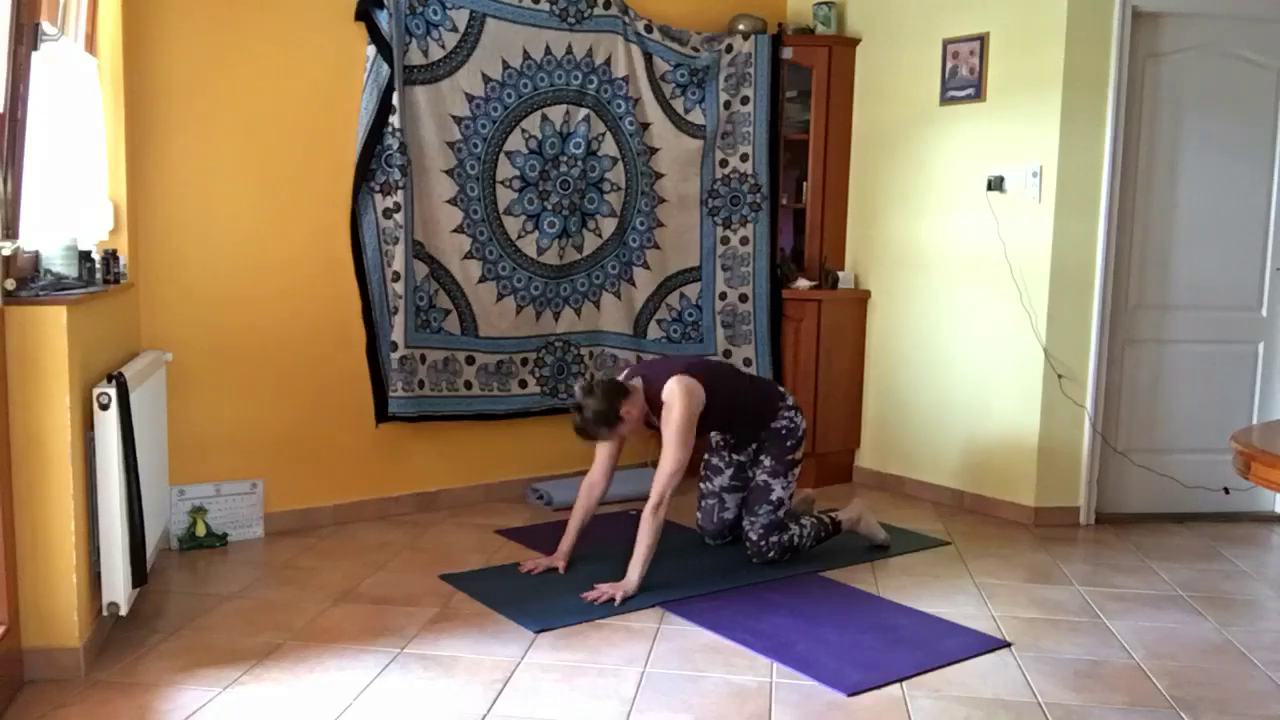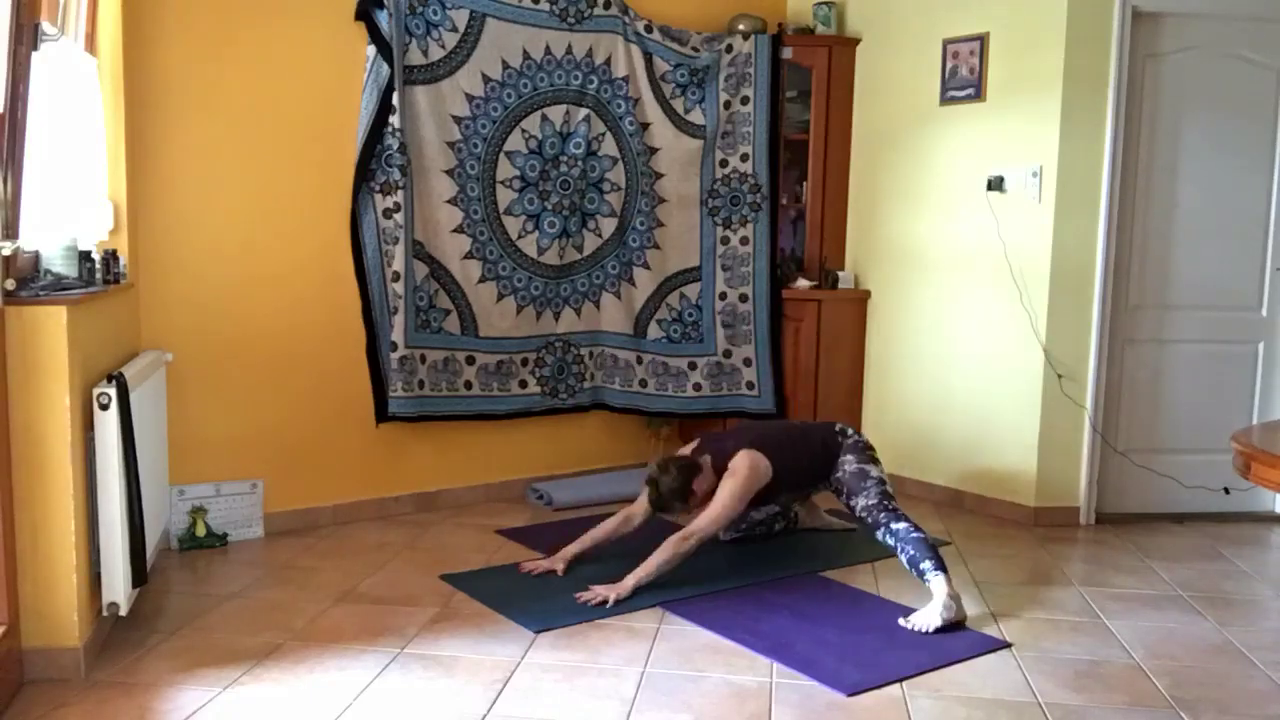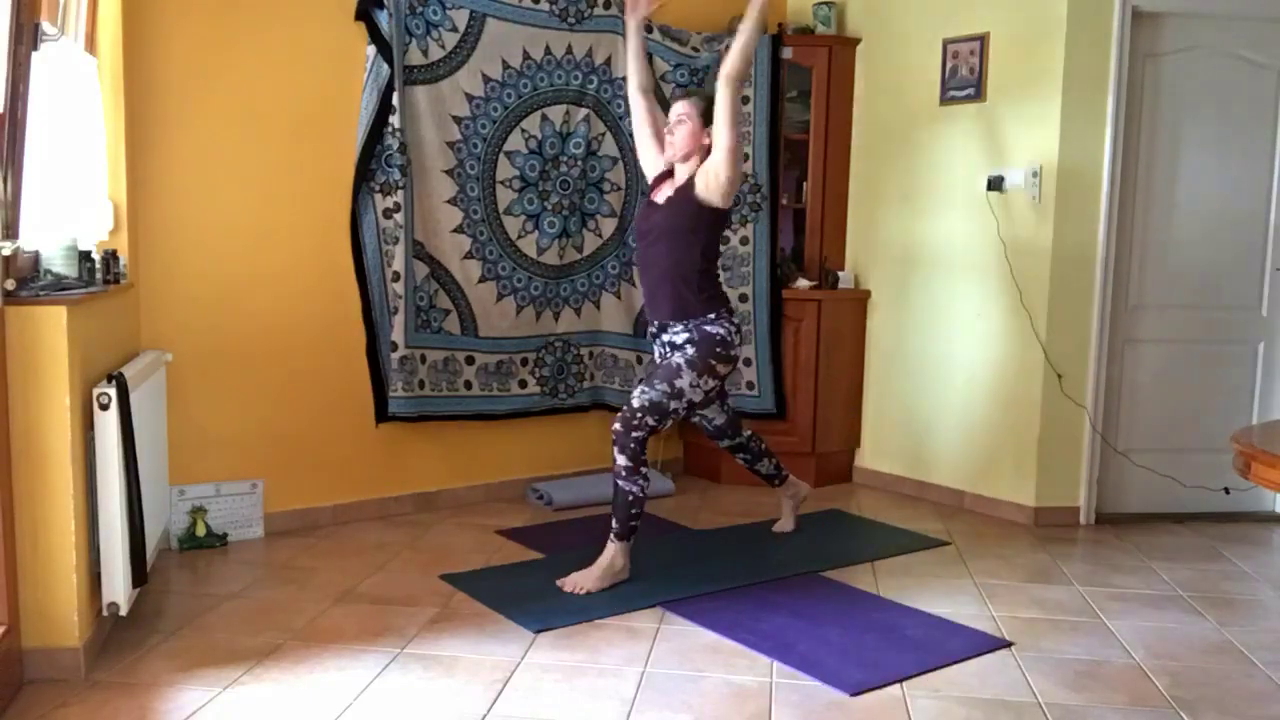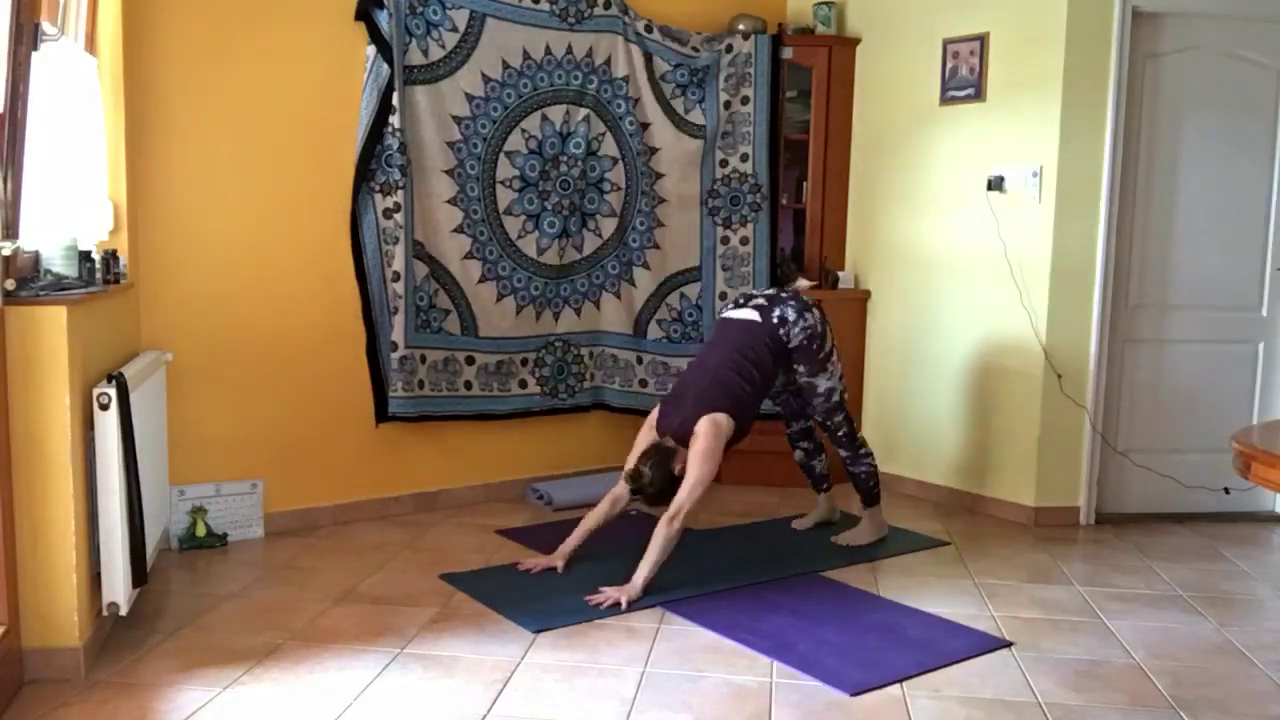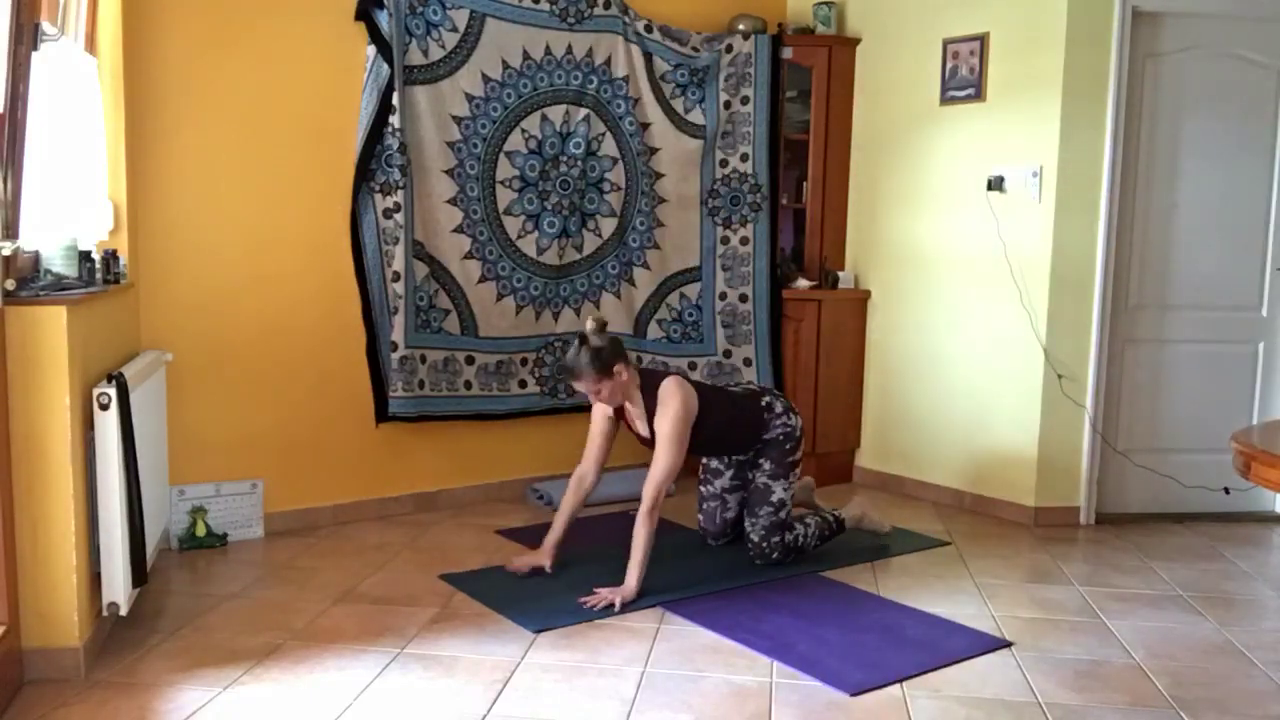
dt=1s
person 1, frame 1
left shoulder: (676, 392)
right shoulder: (621, 391)
left elbow: (659, 499)
right elbow: (596, 479)
left wrist: (631, 580)
right wrist: (562, 552)
left hip: (776, 422)
right hip: (732, 432)
left knee: (763, 543)
right knee: (713, 530)
left ankle: (849, 518)
right ankle: (790, 506)
person 1, frame 2
left shoulder: (743, 469)
right shoulder: (693, 462)
left elbow: (690, 536)
right elbow: (633, 515)
left wrist: (627, 584)
right wrist: (565, 555)
left hip: (842, 451)
left knee: (877, 513)
right knee: (732, 527)
left ankle: (944, 595)
right ankle: (802, 513)
person 1, frame 3
left shoulder: (714, 180)
right shoulder: (659, 177)
left elbow: (728, 83)
right elbow: (639, 97)
left hip: (704, 335)
right hip: (669, 336)
left knee: (629, 430)
right knee: (723, 430)
left ankle: (617, 556)
right ankle: (790, 490)
person 1, frame 4
left shoulder: (707, 429)
right shoulder: (661, 420)
left elbow: (675, 517)
right elbow: (620, 492)
left wrist: (634, 586)
right wrist: (562, 552)
left ankle: (873, 517)
right ankle: (825, 504)
person 1, frame 5
left shoulder: (670, 396)
right shoulder: (611, 397)
left elbow: (651, 501)
right elbow: (584, 475)
left wrist: (629, 586)
right wrist: (548, 548)
left hip: (771, 426)
right hip: (727, 446)
left knee: (766, 545)
right knee: (714, 531)
left ankle: (846, 516)
right ankle: (792, 493)
